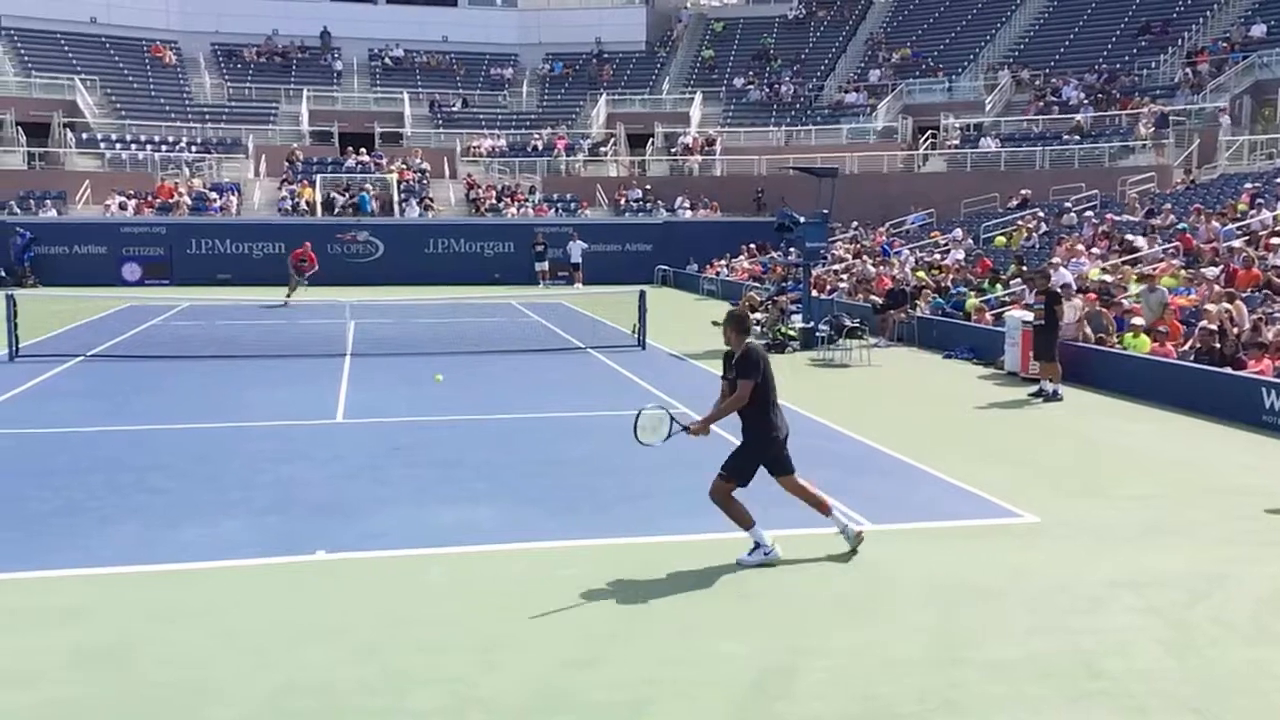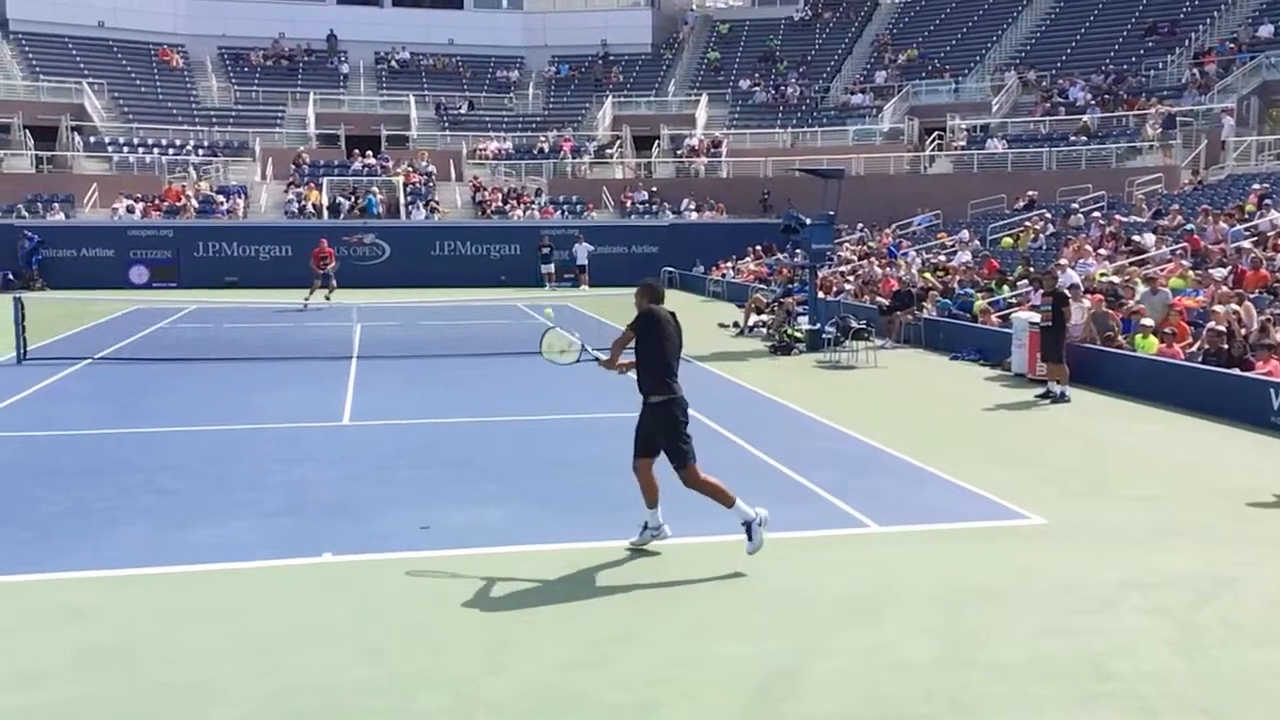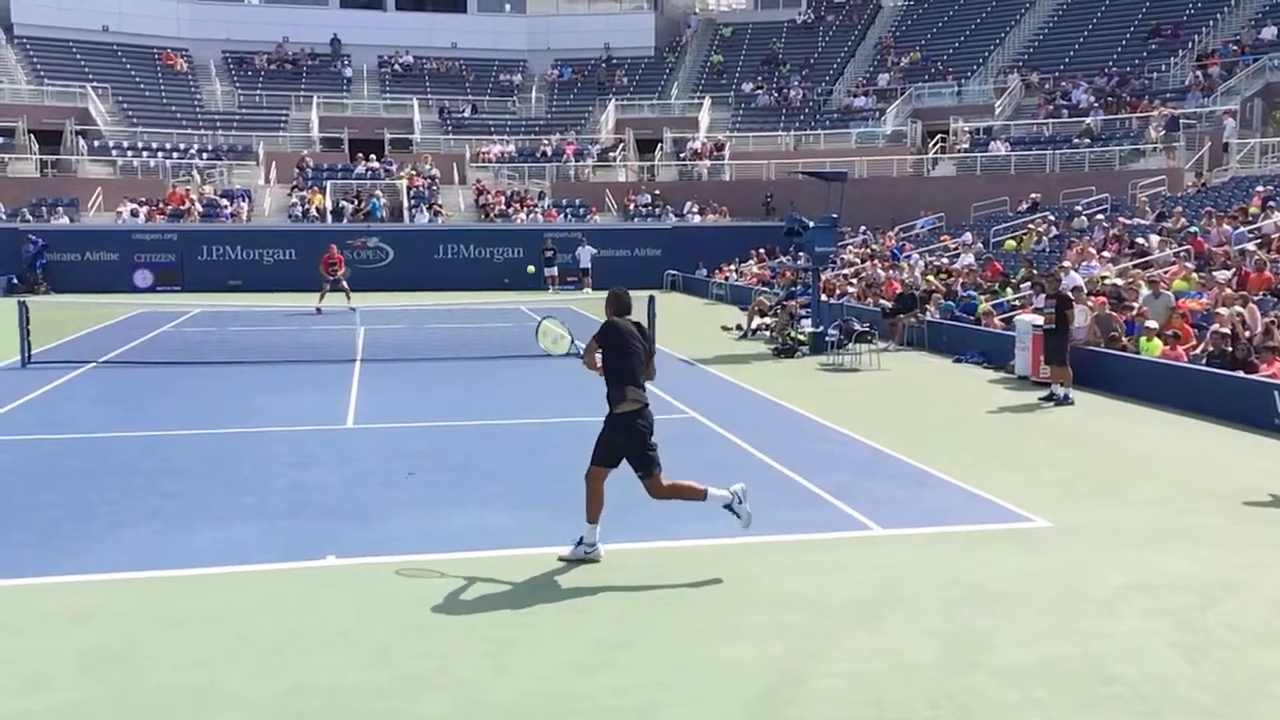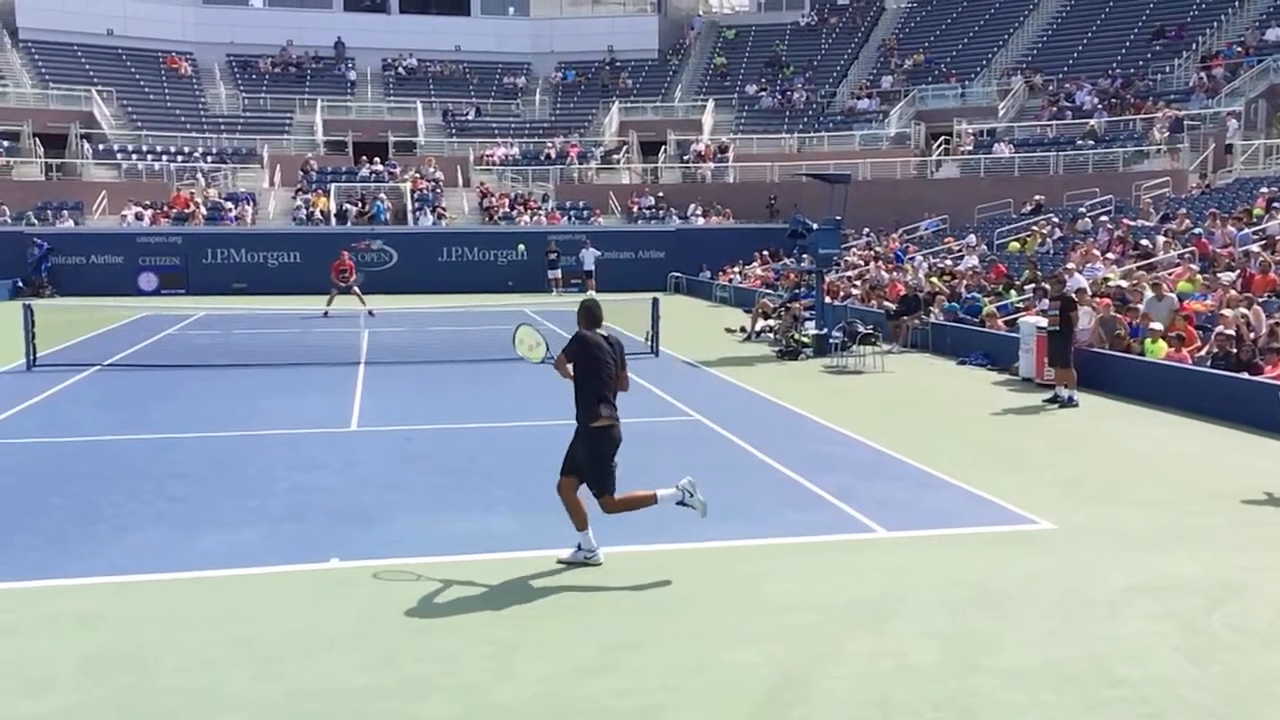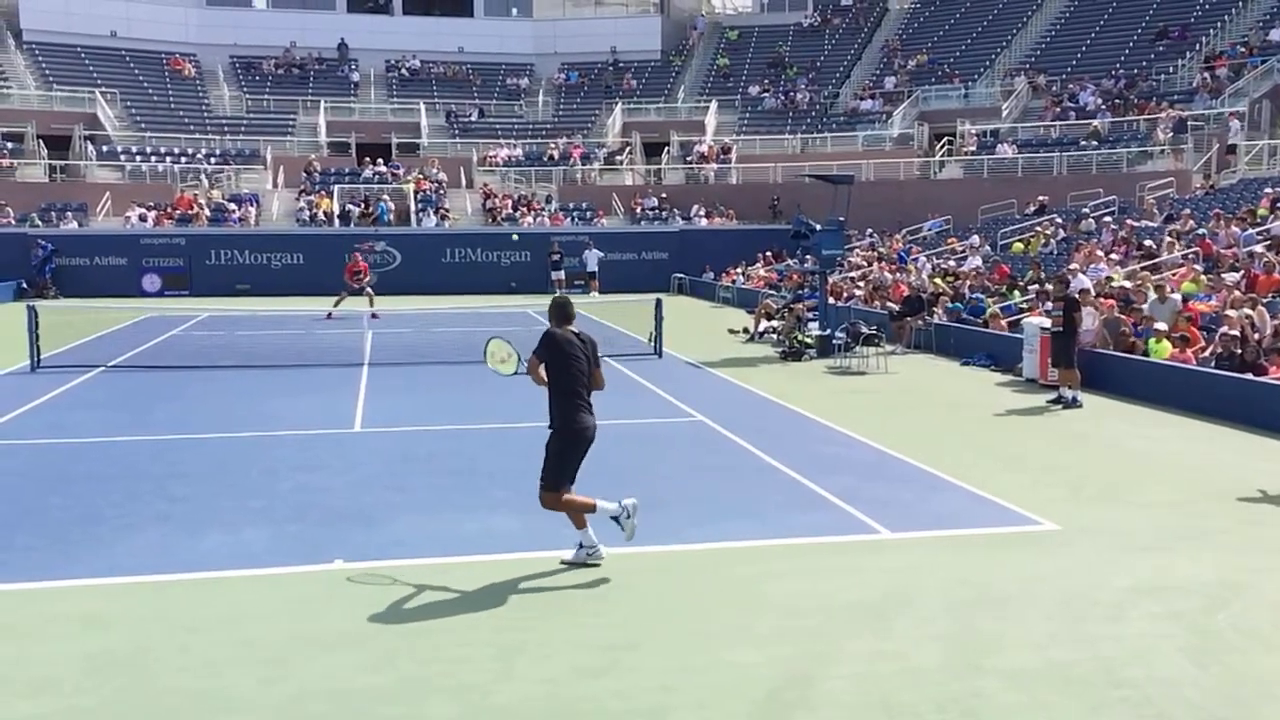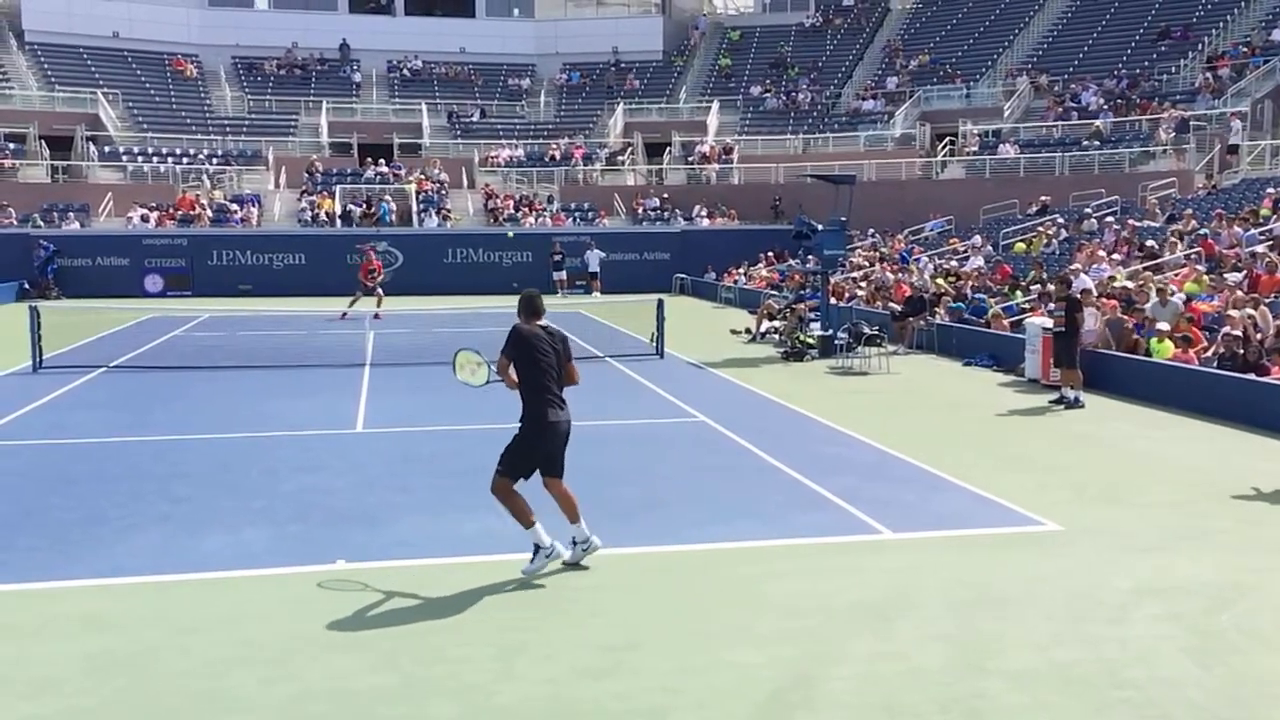
dt=0.7s
person 1, frame 1
left shoulder: (749, 353)
right shoulder: (732, 357)
left elbow: (741, 398)
right elbow: (726, 396)
left wrist: (707, 420)
right wrist: (708, 418)
left hip: (760, 436)
right hip: (772, 432)
left knee: (718, 491)
right knee: (794, 485)
left ankle: (764, 546)
right ankle: (846, 527)
person 1, frame 2
left shoulder: (649, 314)
right shoulder: (669, 321)
left elbow: (620, 344)
left wrist: (612, 361)
right wrist: (634, 364)
left hip: (666, 406)
right hip: (654, 405)
left knee: (691, 477)
right knee: (641, 466)
left ankle: (750, 517)
right ankle: (655, 525)
person 1, frame 3
left shoulder: (612, 326)
right shoulder: (641, 332)
left elbow: (589, 353)
right elbow: (650, 373)
left wrist: (593, 364)
left hip: (632, 418)
right hip: (619, 418)
left knee: (657, 487)
right knee: (593, 477)
left ankle: (729, 498)
right ankle: (589, 544)
person 1, frame 4
left shoulder: (581, 340)
right shoulder: (615, 343)
left elbow: (559, 365)
right elbow: (623, 384)
left wrist: (572, 375)
left hip: (599, 431)
right hip: (590, 430)
left knee: (609, 503)
right knee: (565, 487)
left ankle: (679, 493)
right ankle: (588, 549)
person 1, frame 5
left shoulder: (552, 337)
right shoulder: (588, 341)
left elbow: (532, 368)
right elbow: (599, 383)
left wrist: (544, 379)
left hip: (569, 427)
right hip: (584, 425)
left knee: (549, 498)
right knee: (560, 490)
left ankle: (617, 510)
right ankle: (590, 546)
person 1, frame 6
left shoulder: (519, 332)
right shoulder: (559, 336)
left elbow: (502, 369)
right elbow: (573, 378)
left wrist: (514, 380)
left hip: (539, 422)
right hip: (561, 419)
left knee: (501, 485)
right knee: (554, 483)
left ankle: (545, 545)
right ankle: (583, 539)
